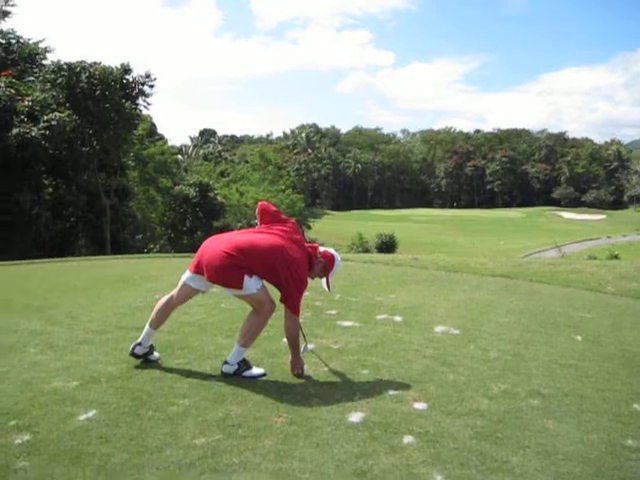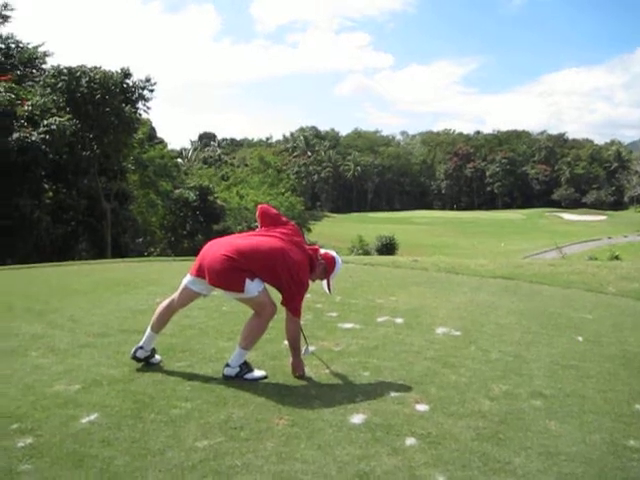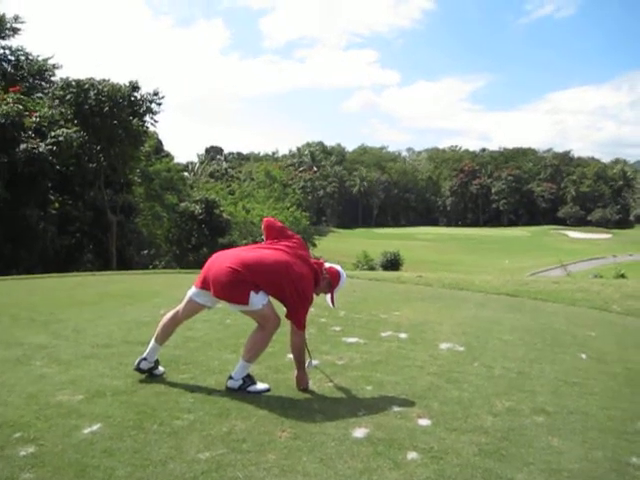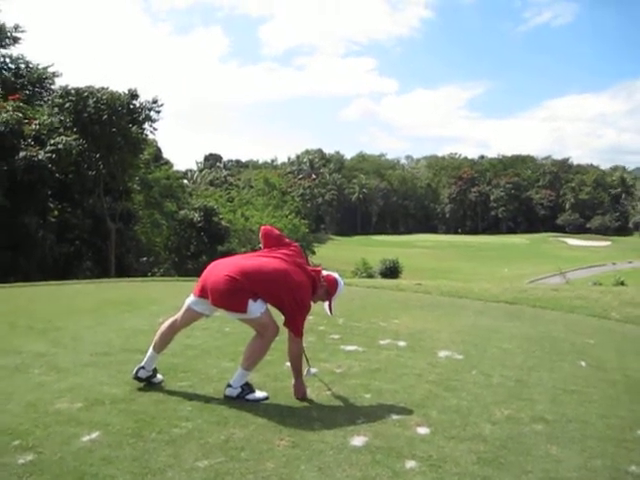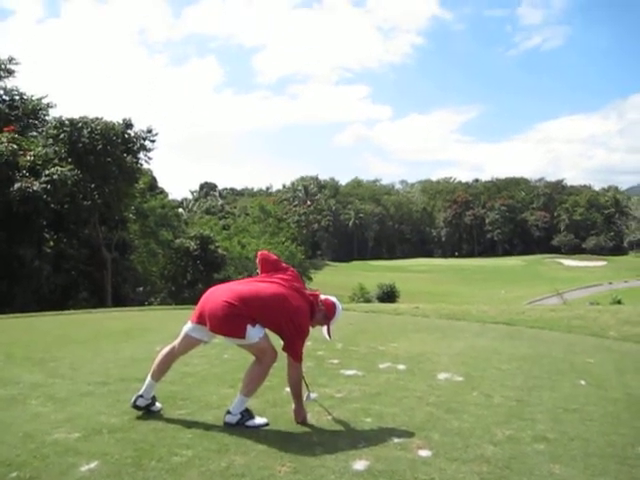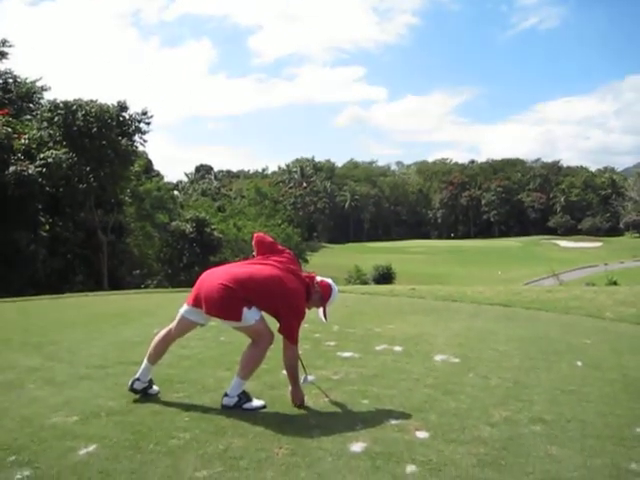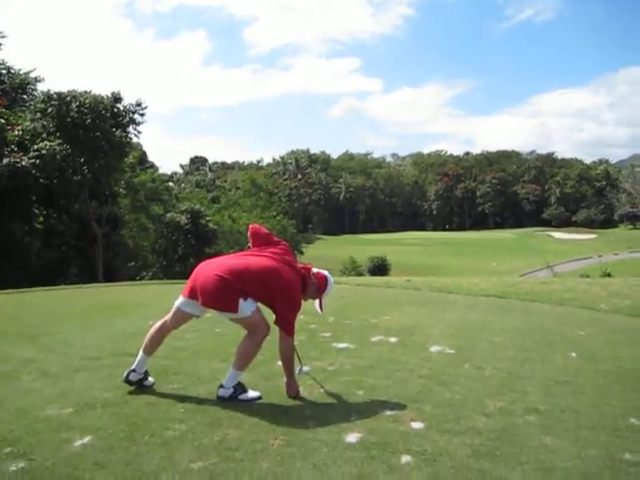
dt=0.7s
person 1, frame 1
left shoulder: (291, 229)
right shoulder: (299, 270)
left elbow: (262, 206)
right elbow: (291, 316)
right wrist: (295, 356)
left hip: (211, 245)
right hip: (227, 261)
left knee: (175, 297)
right knee: (265, 306)
left ankle: (142, 346)
right ankle: (233, 364)
person 1, frame 2
left shoulder: (292, 232)
right shoulder: (300, 273)
left elbow: (262, 209)
right elbow: (293, 318)
right wrist: (296, 358)
left hip: (212, 249)
right hip: (228, 265)
left knee: (177, 301)
right knee: (266, 309)
left ankle: (143, 349)
right ankle: (235, 366)
person 1, frame 3
left shoulder: (297, 244)
right shoulder: (304, 286)
left elbow: (267, 222)
right elbow: (297, 331)
right wrist: (301, 371)
left hip: (217, 261)
right hip: (233, 277)
left knee: (181, 313)
right knee: (270, 322)
left ankle: (147, 360)
right ankle: (238, 379)
person 1, frame 4
left shoulder: (295, 252)
right shoulder: (302, 294)
left elbow: (265, 231)
right elbow: (295, 340)
right wrist: (298, 380)
left hip: (214, 270)
right hip: (231, 285)
left knee: (179, 321)
right knee: (268, 330)
left ankle: (145, 368)
right ankle: (236, 386)
person 1, frame 5
left shoulder: (292, 277)
right shoulder: (300, 318)
left elbow: (262, 256)
right elbow: (294, 365)
right wrist: (298, 405)
left hip: (213, 295)
right hip: (229, 311)
left knee: (177, 348)
right knee: (267, 355)
left ankle: (144, 397)
right ankle: (236, 413)
person 1, frame 6
left shoulder: (288, 259)
right shoulder: (296, 300)
left elbow: (258, 238)
right elbow: (290, 347)
right wrist: (295, 387)
left hip: (208, 279)
right hip: (225, 293)
left knee: (173, 331)
right knee: (263, 338)
left ankle: (141, 380)
right ankle: (233, 396)
person 1, frame 7
left shoulder: (284, 251)
right shoulder: (292, 291)
left elbow: (253, 229)
right elbow: (286, 338)
right wrist: (290, 379)
left hip: (204, 270)
right hip: (221, 285)
left knee: (169, 323)
right knee: (259, 329)
left ankle: (136, 372)
right ankle: (229, 387)
